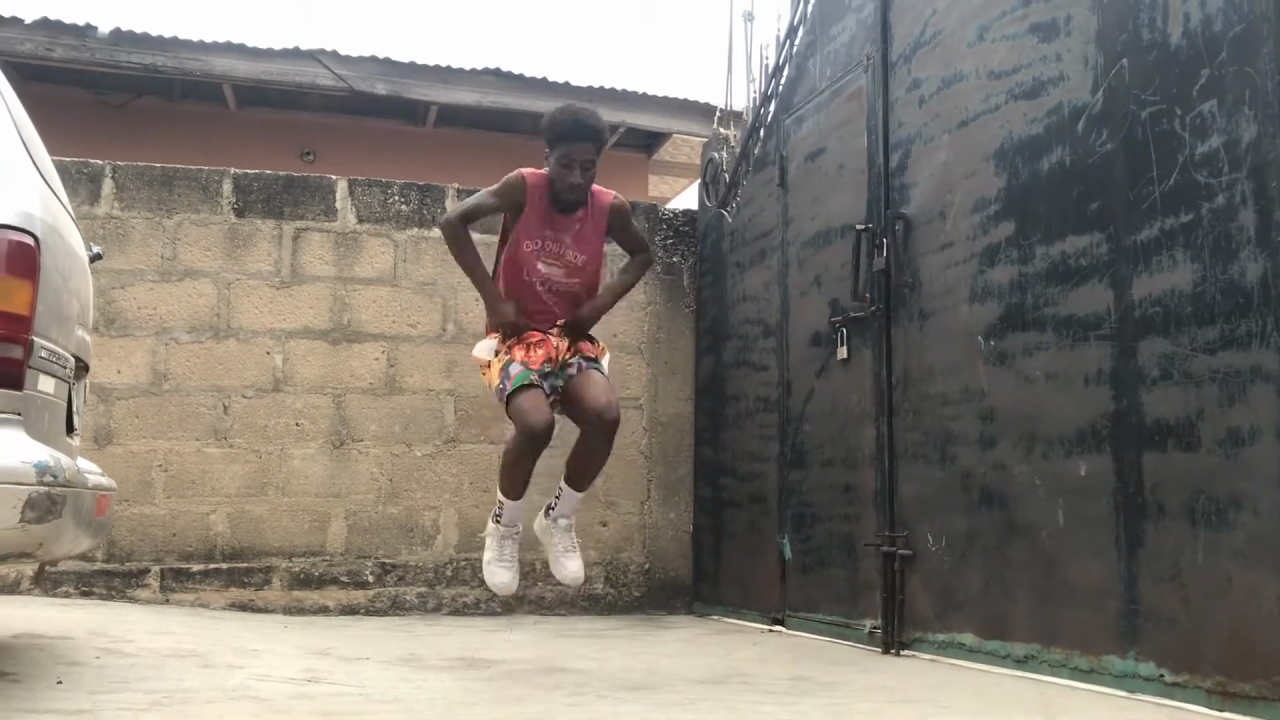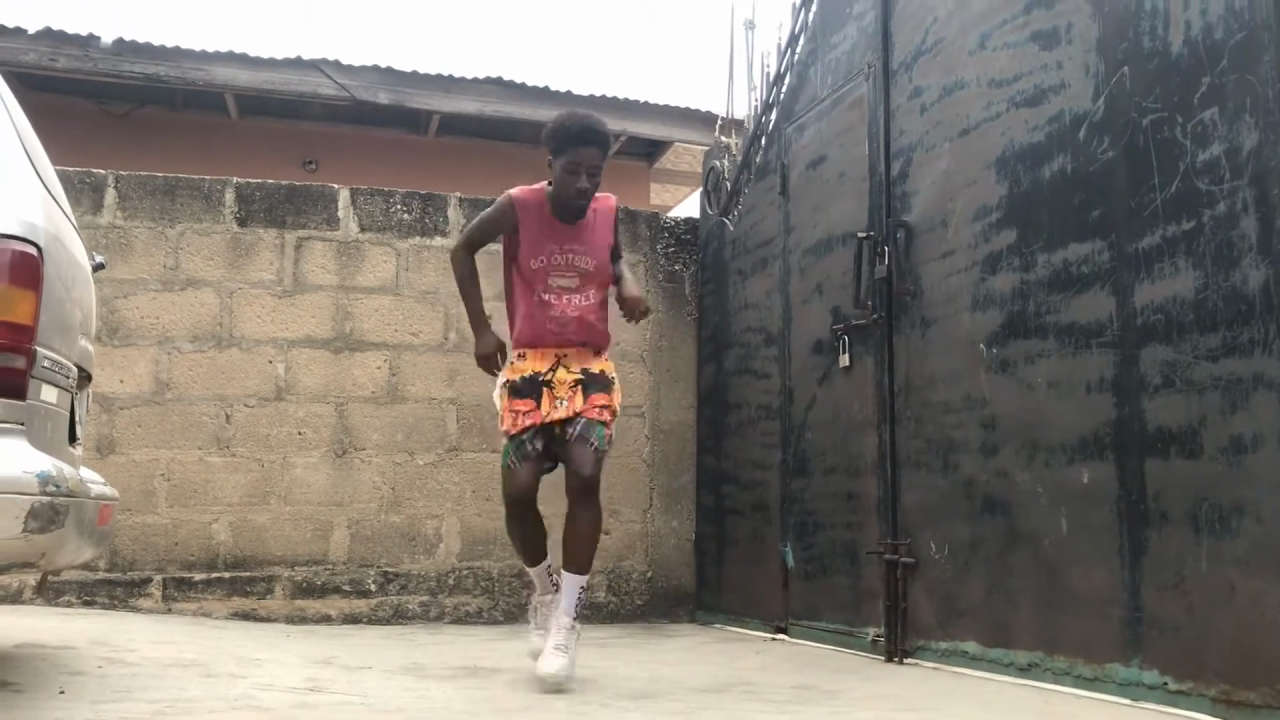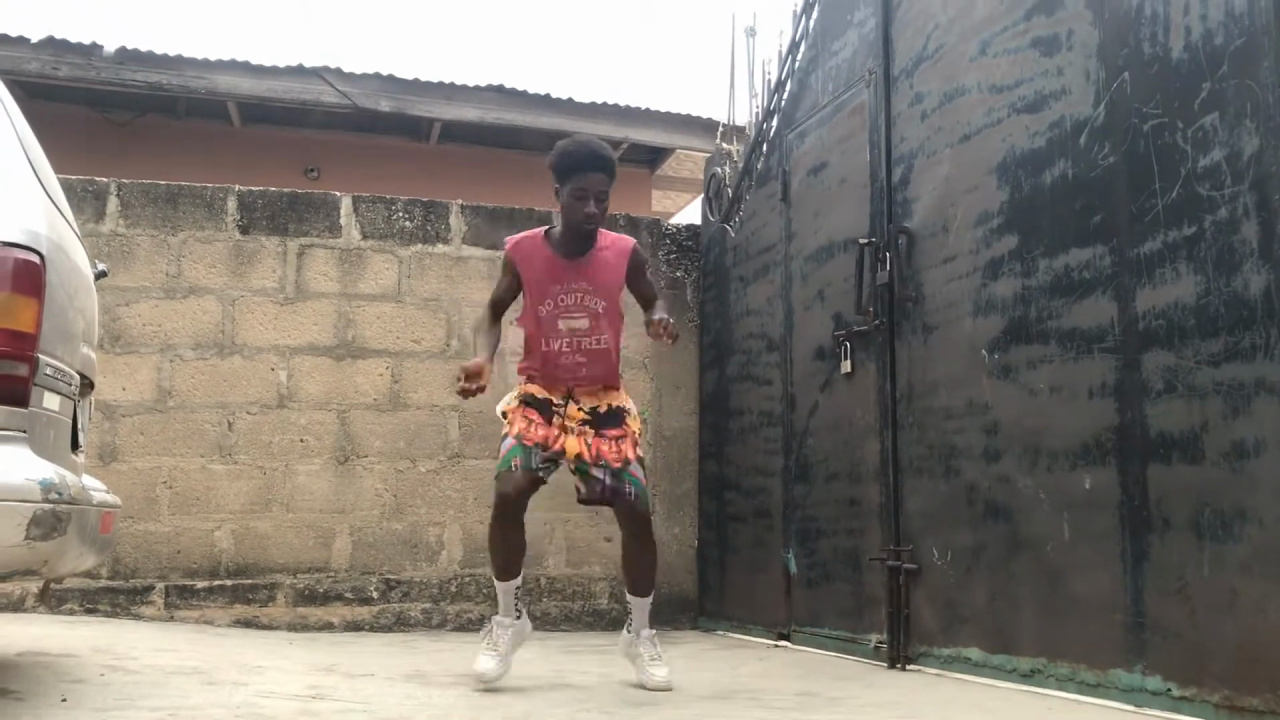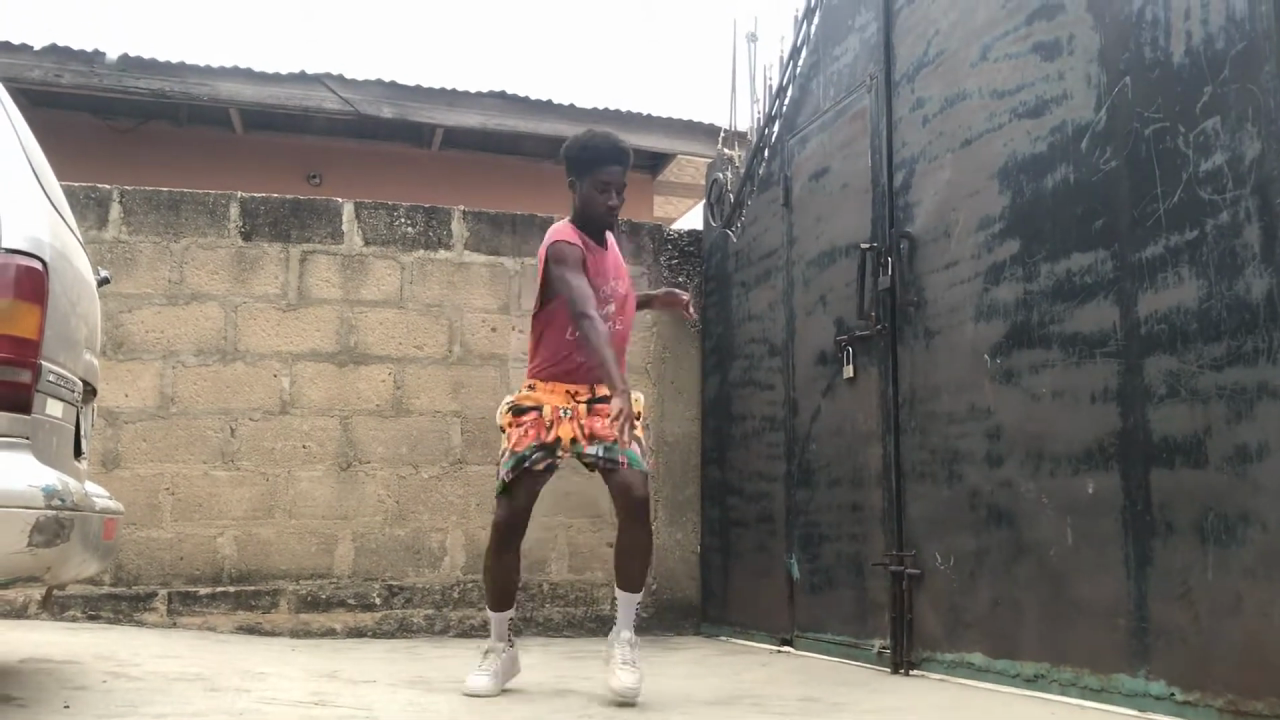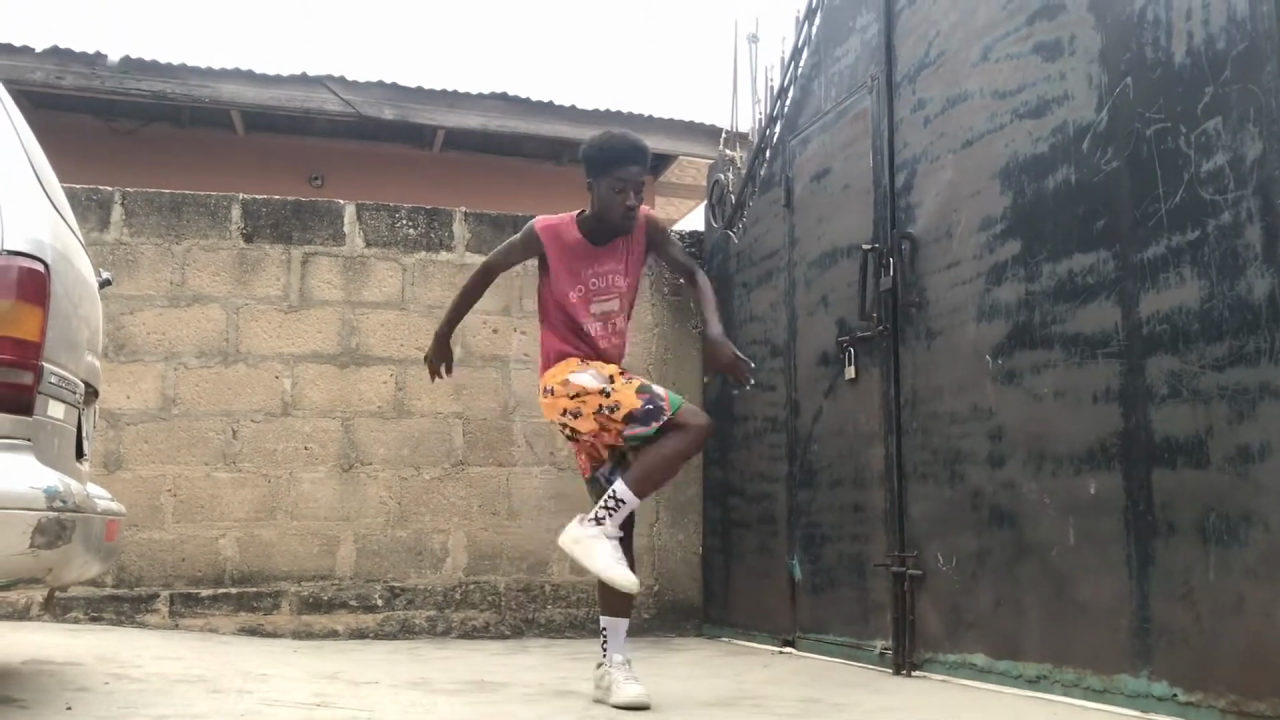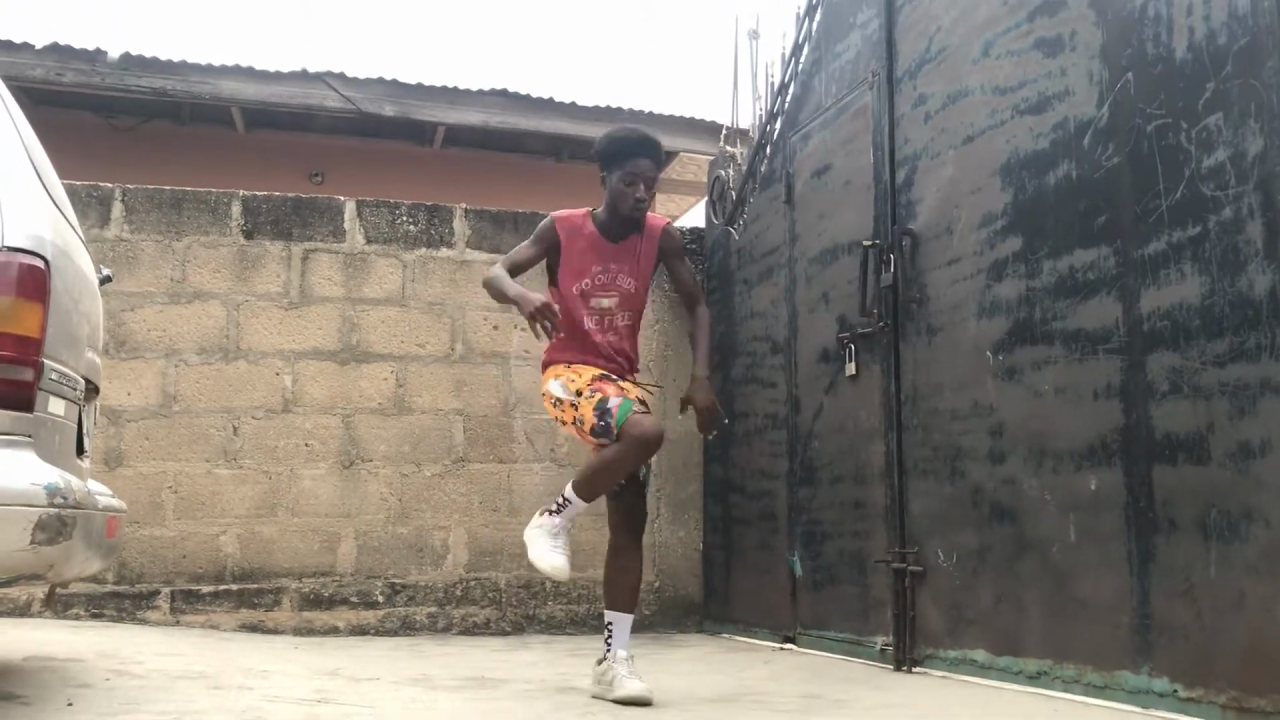
dt=0.3s
person 1, frame 1
left shoulder: (611, 207)
right shoulder: (522, 185)
left elbow: (642, 254)
right elbow: (453, 222)
left wrist: (606, 301)
right wrist: (489, 294)
left hip: (573, 339)
right hip: (517, 338)
left knee: (606, 413)
right knee: (536, 424)
left ankle: (560, 514)
right ankle: (504, 522)
person 1, frame 2
left shoulder: (608, 211)
right shoulder: (517, 206)
right elbow: (463, 249)
left wrist: (629, 290)
right wrist: (481, 330)
left hip: (589, 372)
right hip: (529, 372)
left knee: (583, 484)
right knee: (517, 493)
left ankle: (565, 617)
right ankle: (545, 590)
person 1, frame 3
left shoulder: (626, 254)
right shoulder: (521, 252)
left elbow: (653, 302)
right elbow: (493, 312)
left wrist: (660, 319)
right wrist: (481, 358)
left hip: (603, 406)
right hip: (540, 399)
left knee: (637, 517)
right knee: (507, 494)
left ankle: (640, 632)
right ankle: (508, 619)
person 1, frame 4
left shoulder: (605, 241)
right shoulder: (563, 243)
right elbow: (580, 313)
left wrist: (658, 296)
right wrist: (608, 375)
left hip: (608, 400)
right hip: (548, 397)
left knee: (633, 504)
right knee: (507, 523)
left ankle: (623, 644)
right ankle: (499, 648)
person 1, frame 5
left shoulder: (645, 228)
right shoulder: (549, 233)
left elbow: (695, 275)
right elbow: (486, 269)
left wrist: (714, 333)
right wrist: (443, 334)
left hip: (611, 383)
right hip: (570, 377)
left knee: (622, 525)
right knee: (694, 425)
left ankle: (612, 664)
right ankle: (596, 523)
person 1, frame 6
left shoulder: (661, 235)
right shoulder: (563, 228)
left elbow: (693, 300)
right elbow: (496, 274)
left wrist: (701, 378)
right wrist: (526, 299)
left hip: (624, 383)
right hip: (572, 376)
left knee: (629, 518)
right knee: (648, 430)
left ankle: (614, 659)
right ankle: (556, 516)
